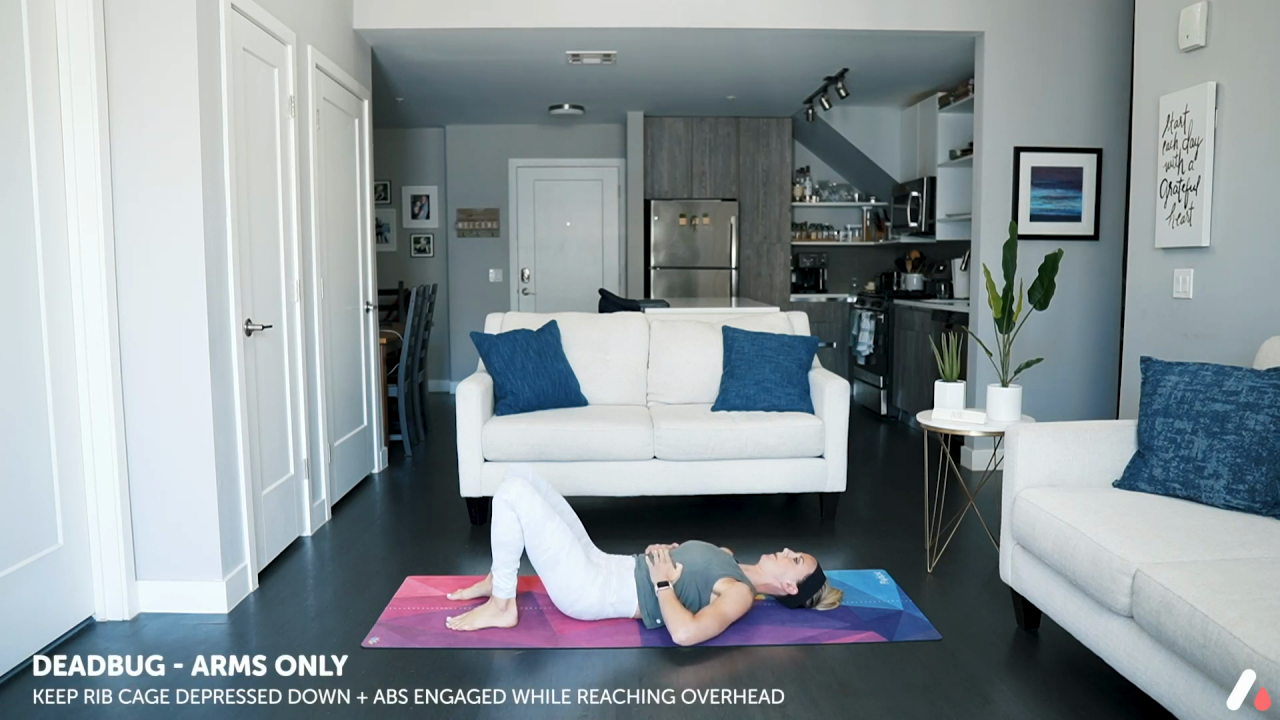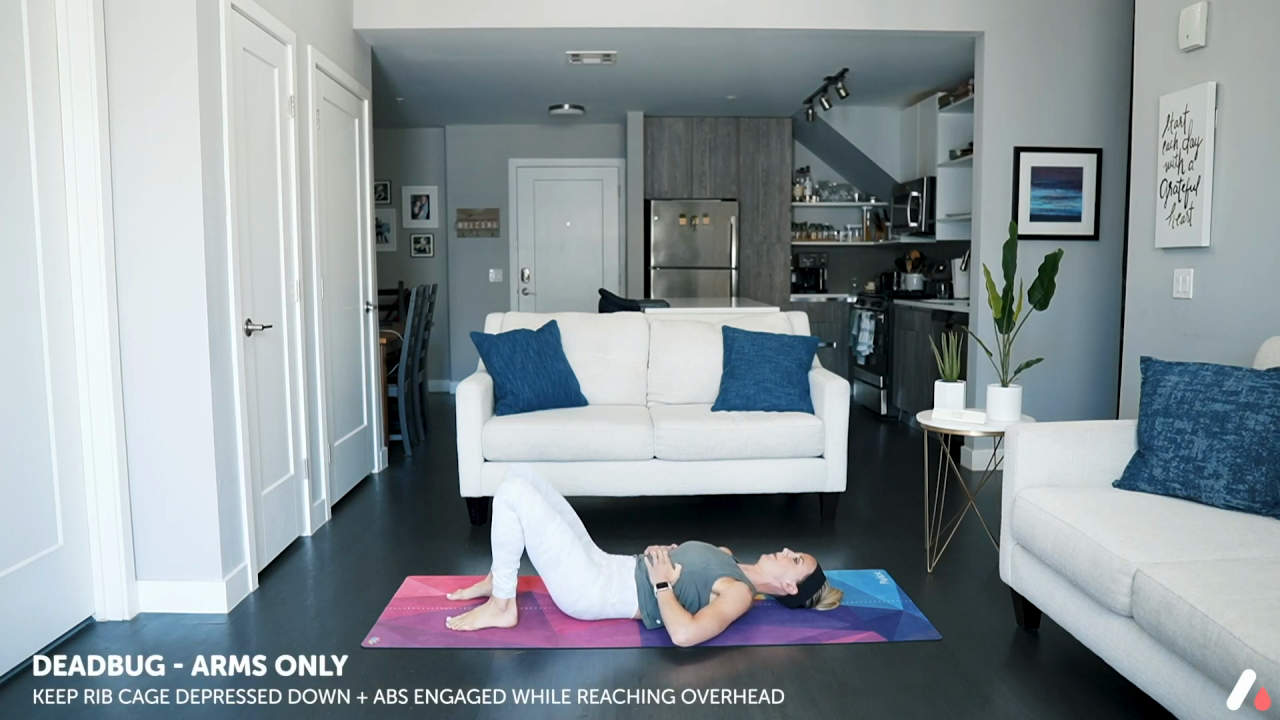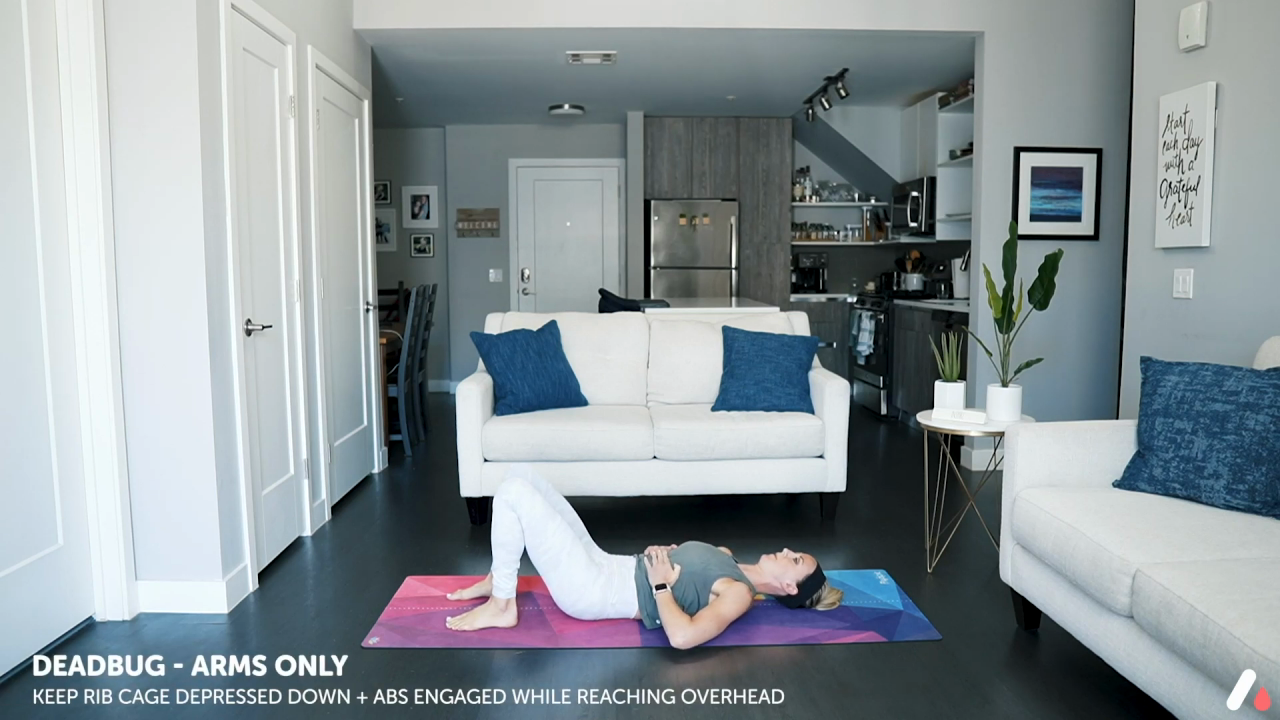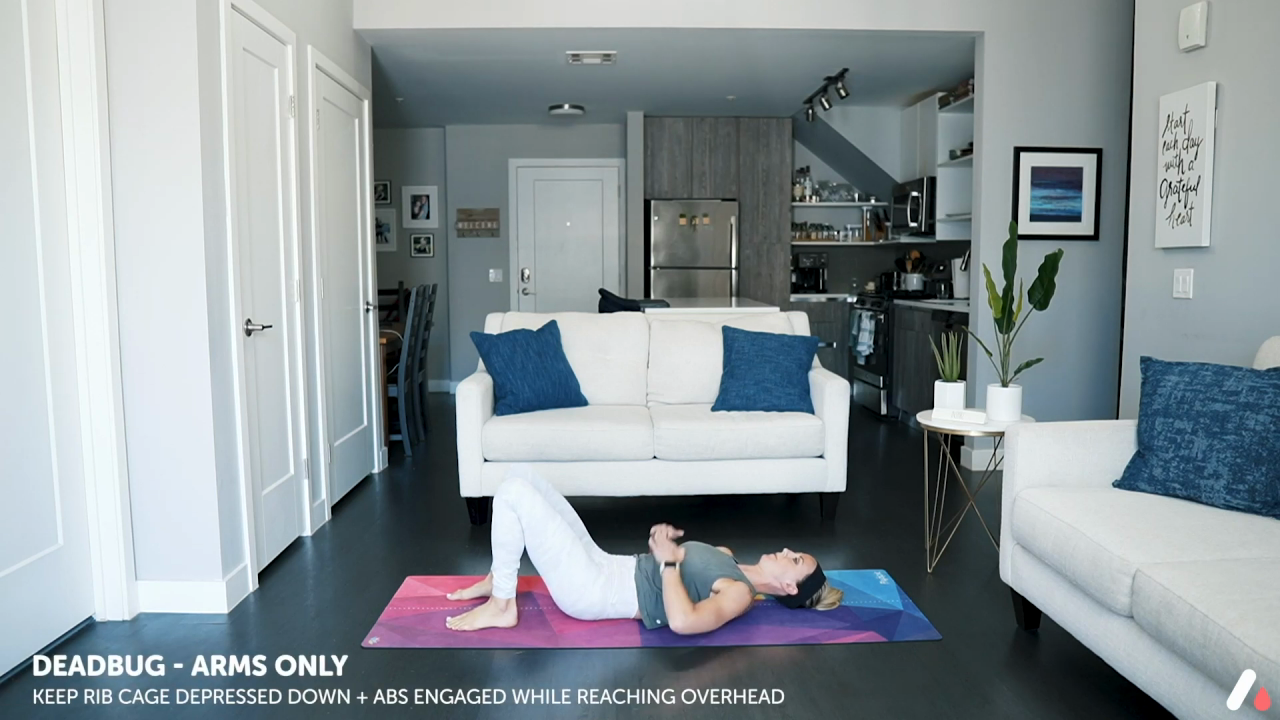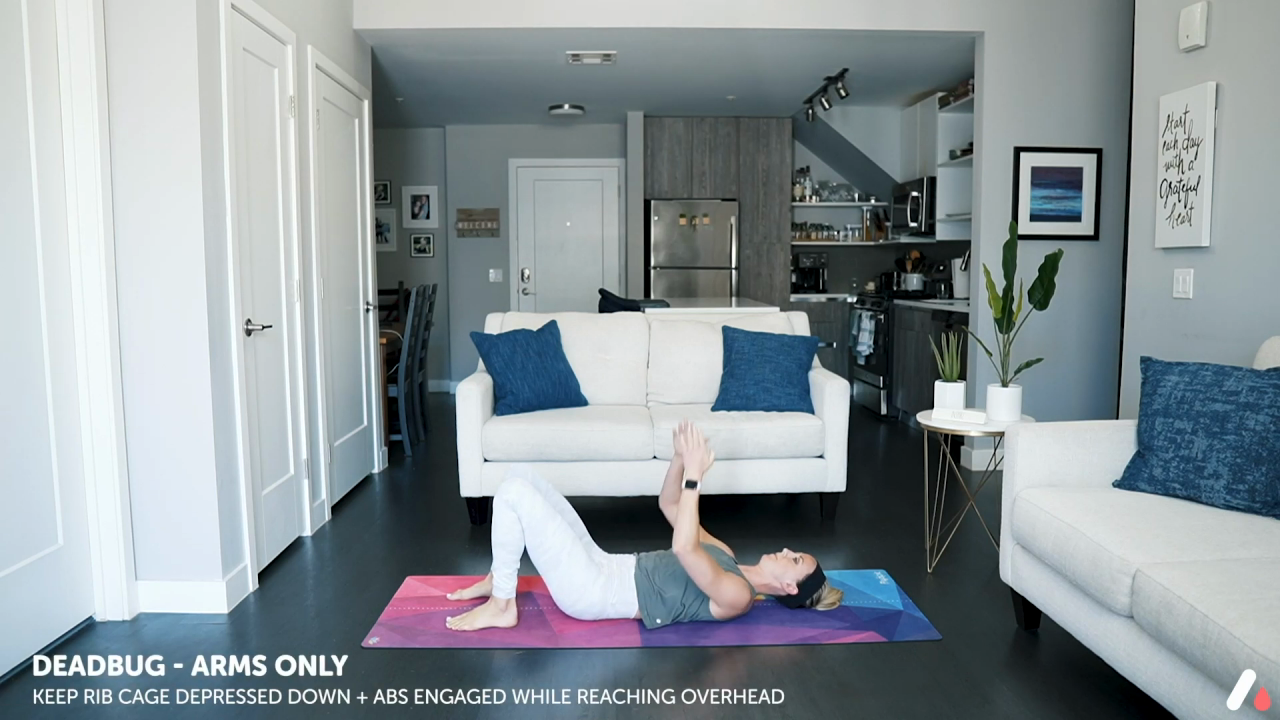
dt=0.3s
person 1, frame 1
left shoulder: (740, 595)
right shoulder: (733, 571)
left elbow: (684, 632)
left wrist: (663, 582)
right wrist: (667, 552)
left hip: (587, 591)
right hip: (600, 566)
left knee: (513, 492)
right knee: (521, 474)
left ankle: (501, 606)
right ankle: (497, 579)
person 1, frame 2
left shoulder: (739, 594)
right shoulder: (731, 568)
left elbow: (684, 634)
left wrist: (662, 583)
right wrist: (665, 554)
left hip: (588, 590)
right hip: (601, 568)
left knee: (513, 492)
right knee: (522, 474)
left ankle: (501, 606)
right ankle: (497, 579)
person 1, frame 3
left shoulder: (739, 594)
right shoulder: (730, 564)
left elbow: (682, 637)
left wrist: (661, 584)
right wrist: (663, 554)
left hip: (589, 591)
right hip: (602, 566)
left knee: (514, 492)
right knee: (522, 474)
left ankle: (502, 605)
right ankle: (497, 579)
person 1, frame 4
left shoulder: (738, 596)
right shoulder: (728, 559)
left elbow: (681, 619)
left wrist: (668, 560)
right wrist: (665, 540)
left hip: (590, 590)
right hip: (601, 568)
left knee: (513, 492)
right knee: (522, 474)
left ankle: (501, 607)
right ankle: (497, 579)
person 1, frame 5
left shoulder: (735, 596)
right shoulder: (726, 557)
left elbow: (683, 547)
right elbow: (669, 504)
left wrist: (693, 476)
right wrist: (681, 458)
left hip: (591, 590)
right hip: (602, 569)
left knee: (514, 493)
right knee: (522, 477)
left ankle: (502, 606)
right ankle: (497, 579)
